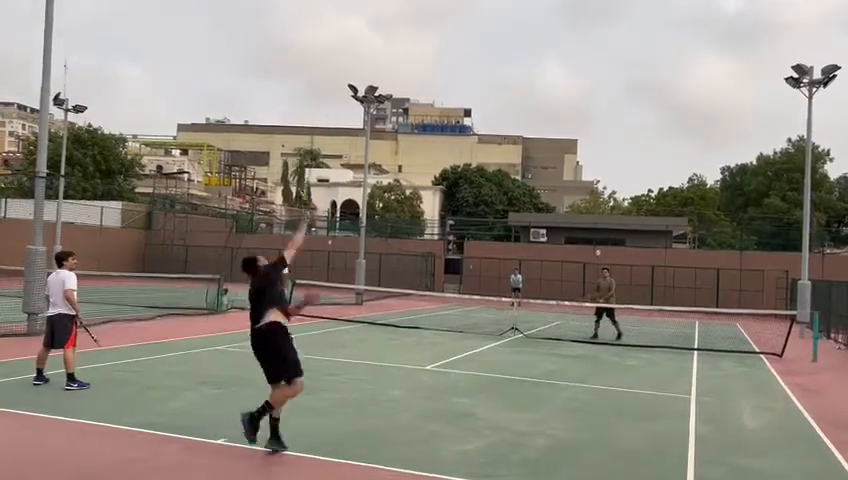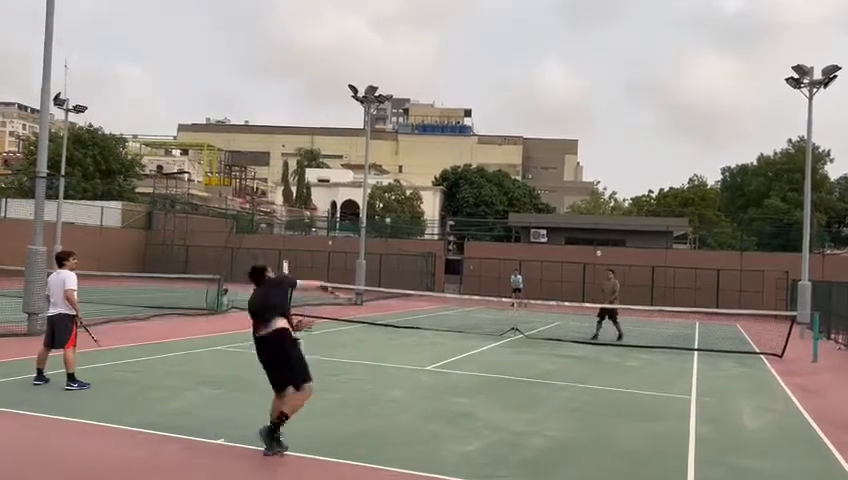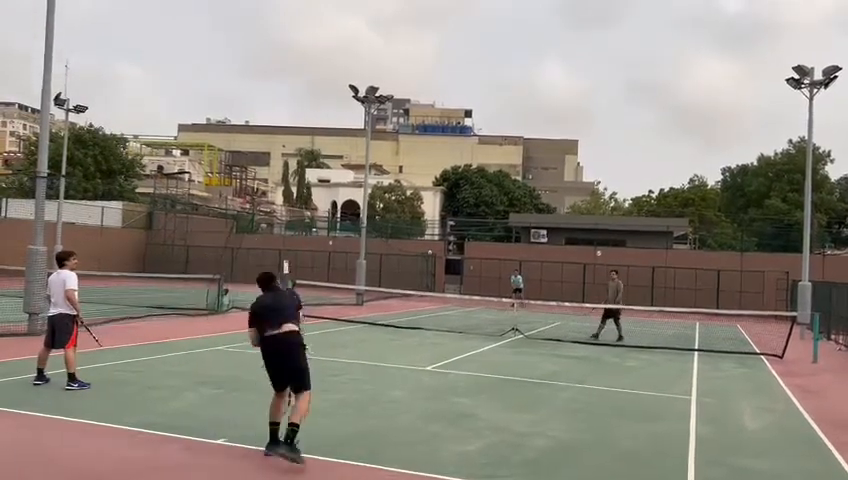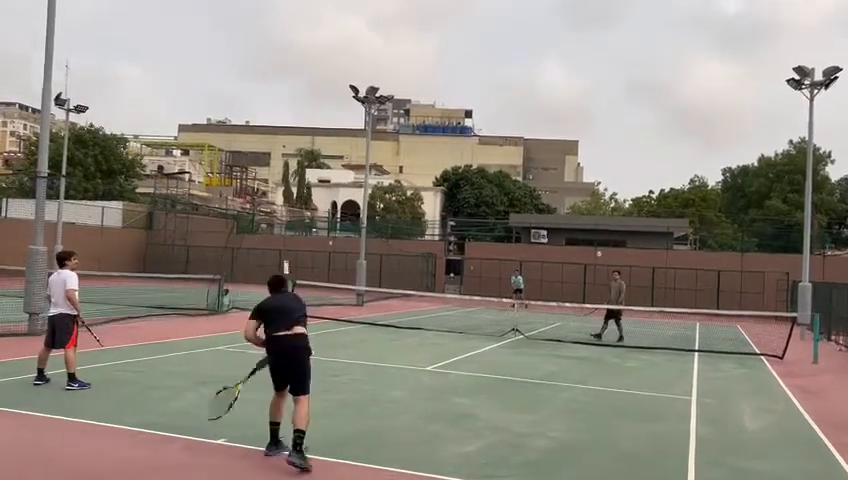
dt=0.1s
person 1, frame 1
left shoulder: (256, 287)
right shoulder: (270, 273)
right elbow: (291, 249)
left wrist: (303, 303)
right wrist: (303, 230)
left hip: (260, 338)
right hip: (273, 334)
left knee: (279, 386)
right knee: (295, 384)
left ankle: (274, 436)
right ankle: (256, 416)
person 1, frame 2
left shoulder: (253, 301)
right shoulder: (280, 283)
right elbow: (307, 284)
left wrist: (294, 326)
right wrist: (323, 285)
left hip: (263, 345)
right hip: (281, 339)
left knee: (281, 393)
right knee: (304, 389)
left ankle: (274, 440)
right ankle: (272, 430)
person 1, frame 3
left shoulder: (256, 305)
right shoulder: (289, 295)
left elbow: (254, 340)
left hip: (268, 344)
right hip: (290, 341)
left knee: (280, 393)
right knee: (303, 394)
left ankle: (274, 441)
right ankle: (289, 443)
person 1, frame 4
left shoulder: (264, 305)
right shoulder: (297, 300)
left elbow: (248, 334)
left hip: (275, 345)
right hip: (298, 343)
left knee: (279, 393)
right knee: (301, 399)
left ankle: (274, 442)
right ankle: (297, 450)
person 2, frame 1
left shoulder: (51, 276)
right shoulder: (69, 275)
left elbow: (48, 296)
right elbow: (68, 295)
right wrist: (77, 311)
left hip: (51, 315)
right hip: (65, 316)
left knee: (46, 347)
right knee: (69, 347)
left ankle: (39, 376)
right ankle: (71, 381)
person 2, frame 2
left shoulder: (52, 276)
right shoulder: (70, 275)
left elbow: (48, 297)
right elbow: (69, 295)
right wrist: (78, 311)
left hip: (52, 315)
right hip: (65, 315)
left knee: (46, 347)
right knee: (69, 347)
left ankle: (39, 376)
right ankle: (71, 381)
person 2, frame 3
left shoulder: (52, 276)
right shoulder: (70, 275)
left elbow: (49, 297)
right elbow: (69, 295)
right wrist: (78, 311)
left hip: (52, 315)
right hip: (66, 315)
left knee: (47, 346)
right knee: (70, 347)
left ankle: (40, 376)
right ankle: (72, 381)
person 2, frame 4
left shoulder: (53, 276)
right shoulder: (71, 275)
left elbow: (50, 297)
right elbow: (70, 295)
right wrist: (79, 311)
left hip: (53, 315)
right hip: (67, 316)
left knee: (47, 347)
right knee: (70, 347)
left ankle: (40, 376)
right ankle: (72, 381)
